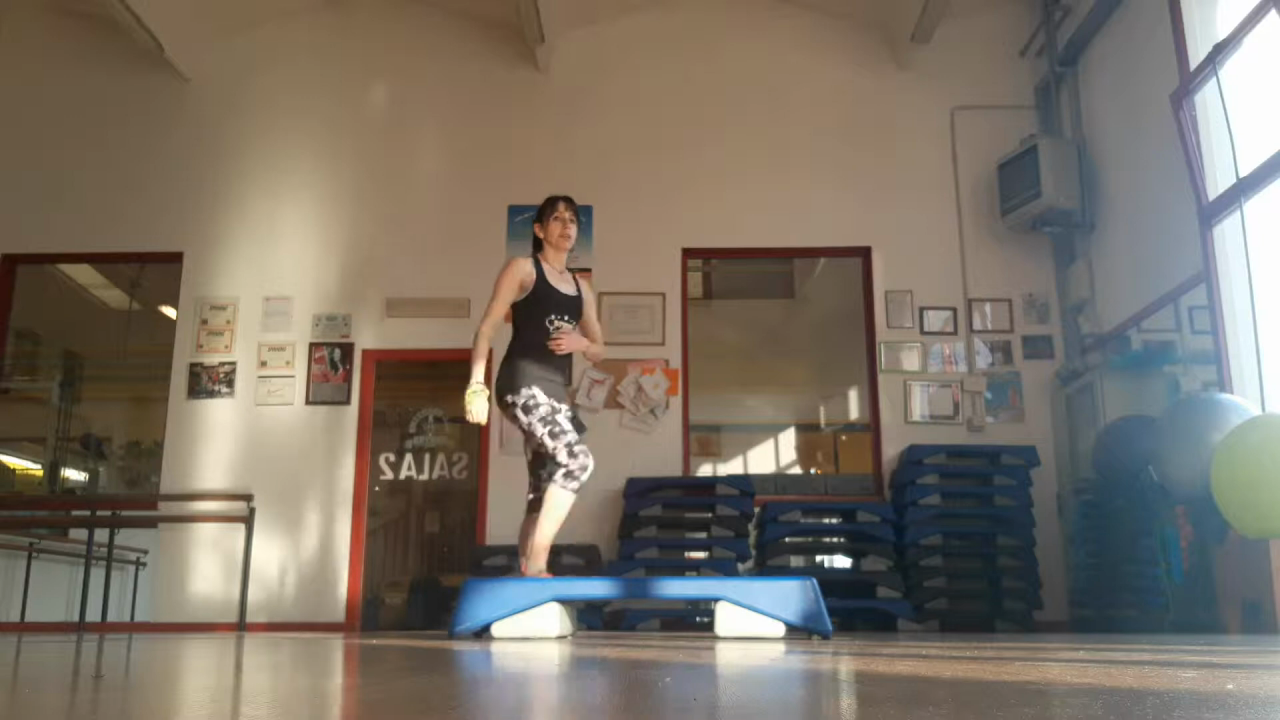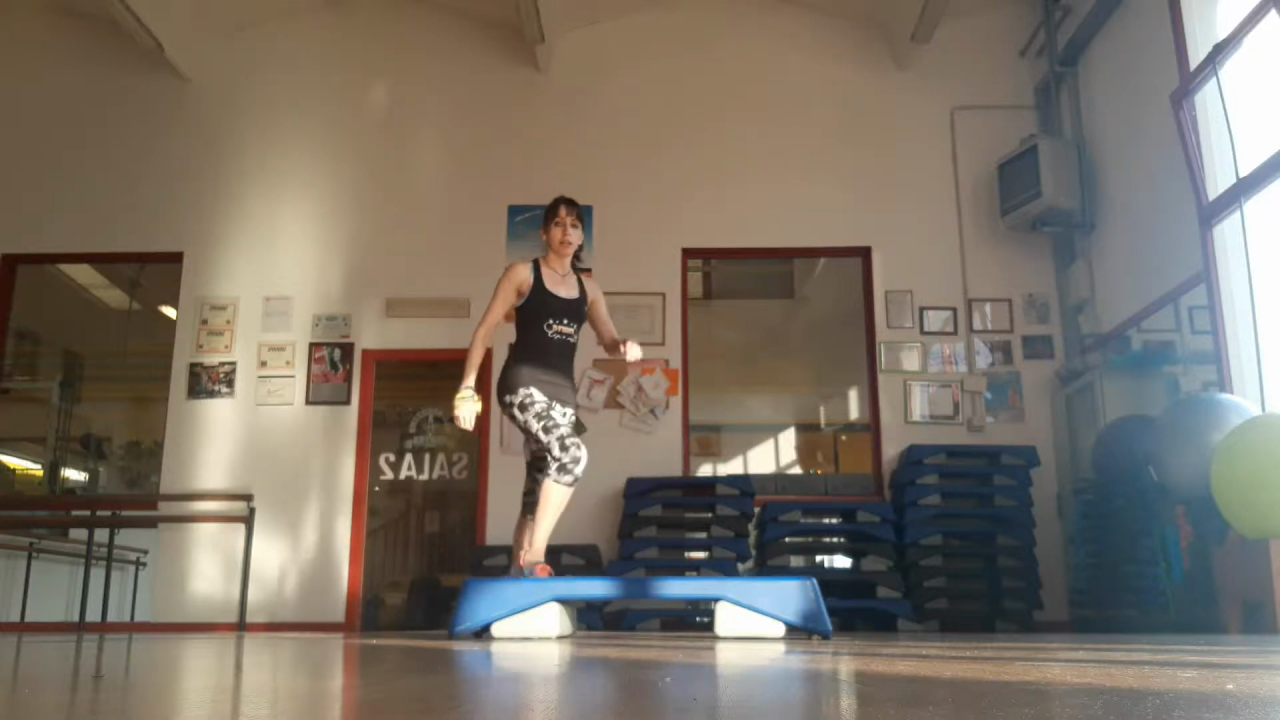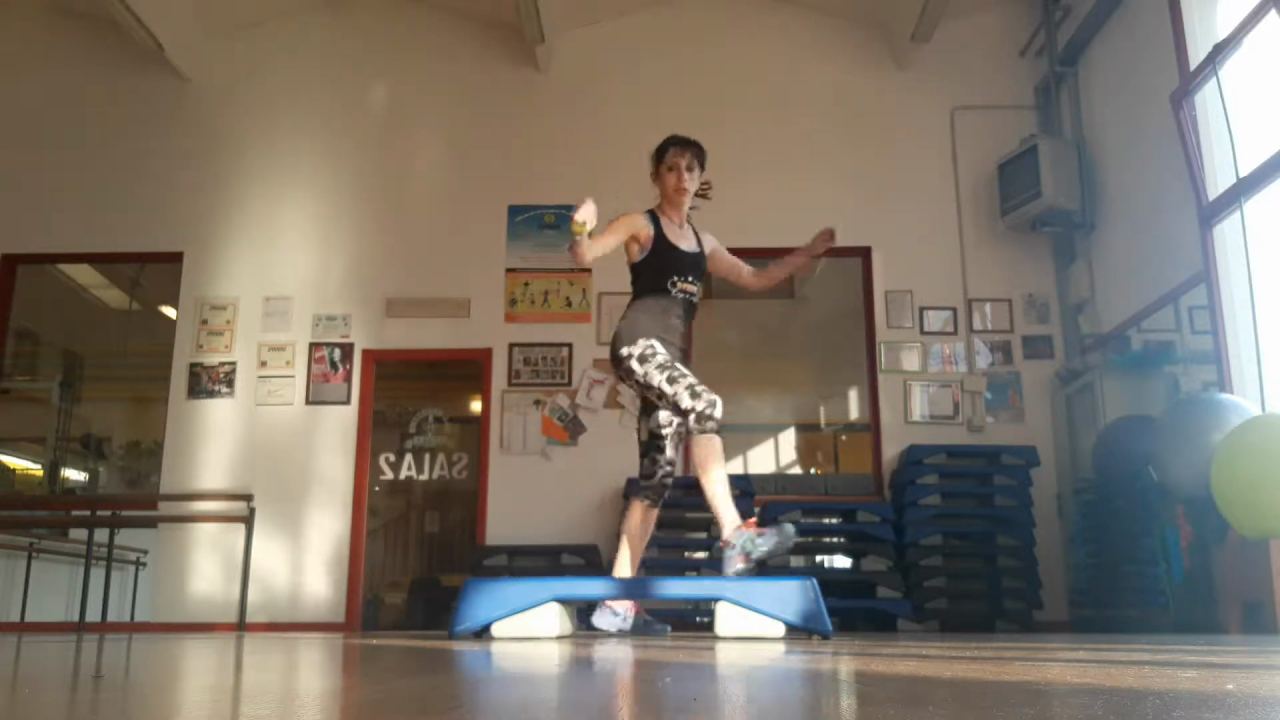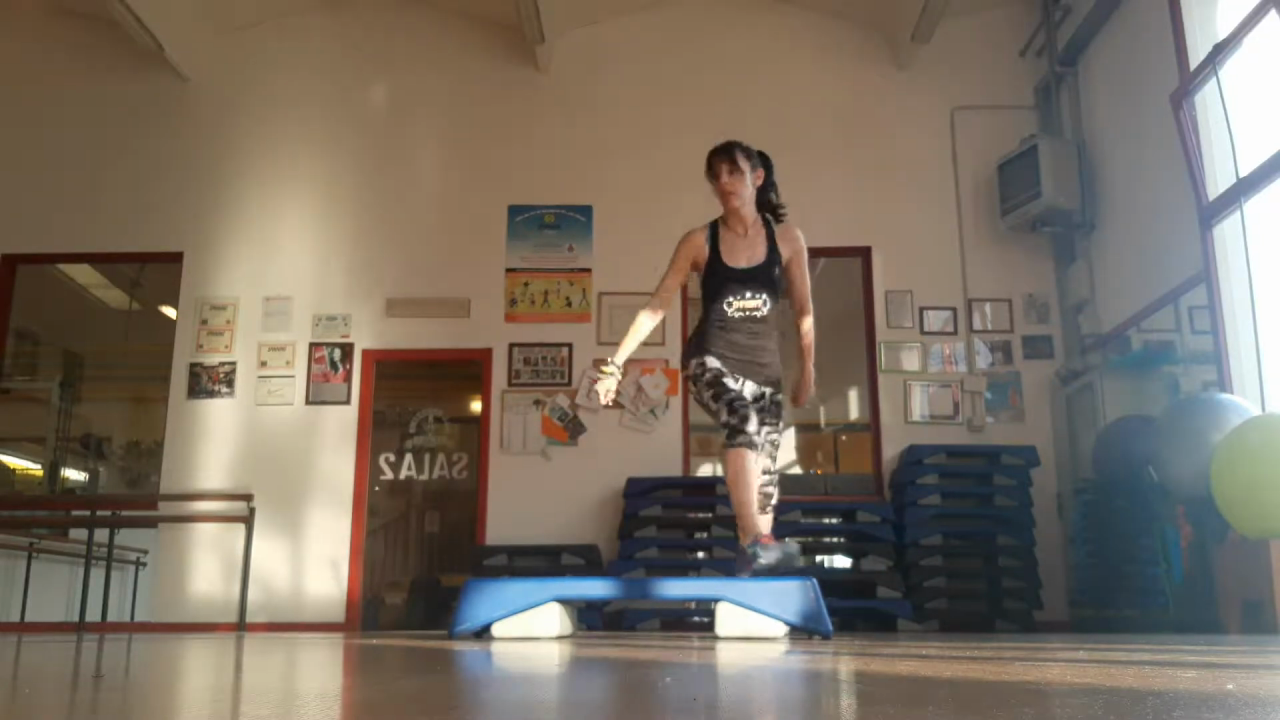
dt=1s
person 1, frame 1
left shoulder: (581, 287)
right shoulder: (522, 268)
left elbow: (598, 350)
right elbow: (487, 327)
left wrist: (580, 343)
right wrist: (476, 385)
left hip: (558, 392)
right hip: (521, 381)
left knee: (545, 492)
right knee: (578, 462)
right ankle: (534, 564)
person 1, frame 2
left shoulder: (588, 287)
right shoulder: (522, 273)
left elbow: (607, 342)
right elbow: (484, 332)
left wrist: (626, 348)
right wrist: (467, 389)
left hip: (562, 395)
right hip: (523, 384)
left knee: (539, 491)
right knee: (573, 456)
left ankle: (524, 573)
right ankle: (529, 564)
person 1, frame 3
left shoulder: (702, 241)
right shoulder: (638, 224)
left elbow: (755, 278)
right elbow: (583, 257)
left wrist: (808, 252)
right wrist: (582, 229)
left hip: (673, 354)
right hip: (638, 343)
left knee: (655, 477)
right knee: (705, 406)
left ankle: (618, 601)
right ankle: (735, 537)
person 1, frame 4
left shoulder: (787, 238)
right shoulder: (697, 242)
left elbow: (802, 309)
right elbow: (657, 306)
left wrist: (807, 370)
right wrist: (616, 363)
left hip: (763, 369)
right hip: (711, 359)
left knee: (763, 484)
right knee: (743, 425)
right ankle: (754, 543)
